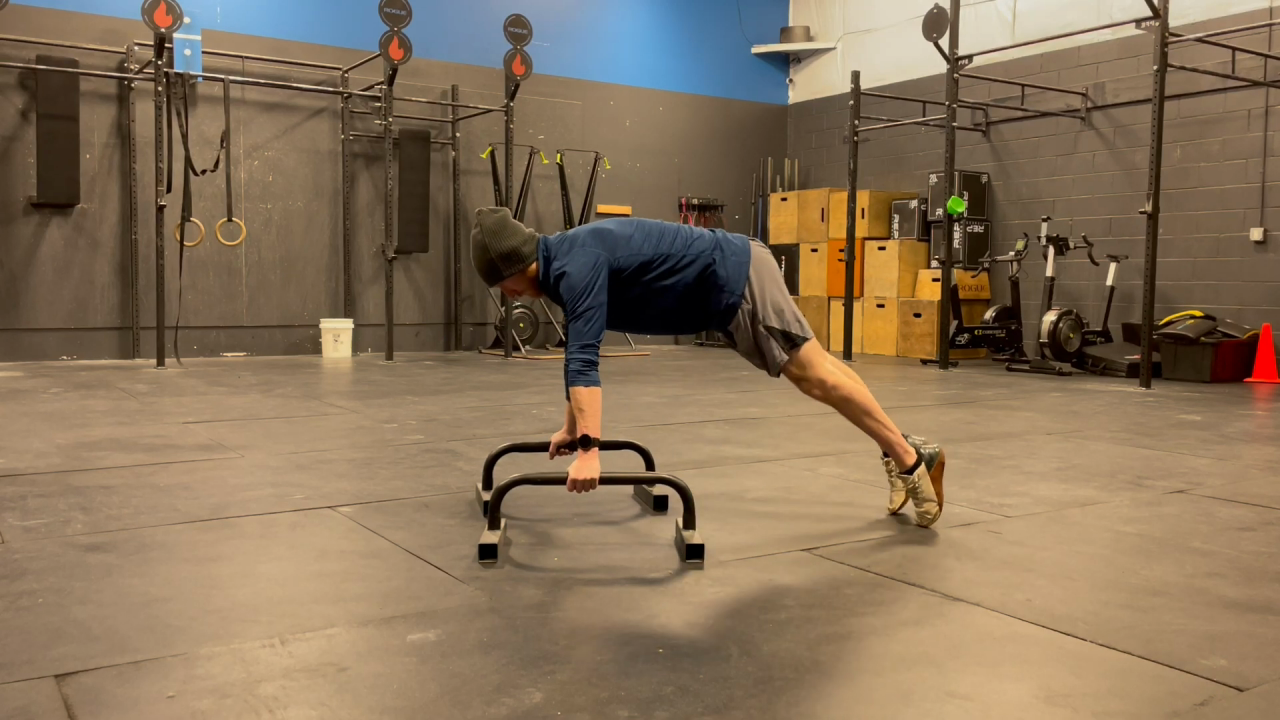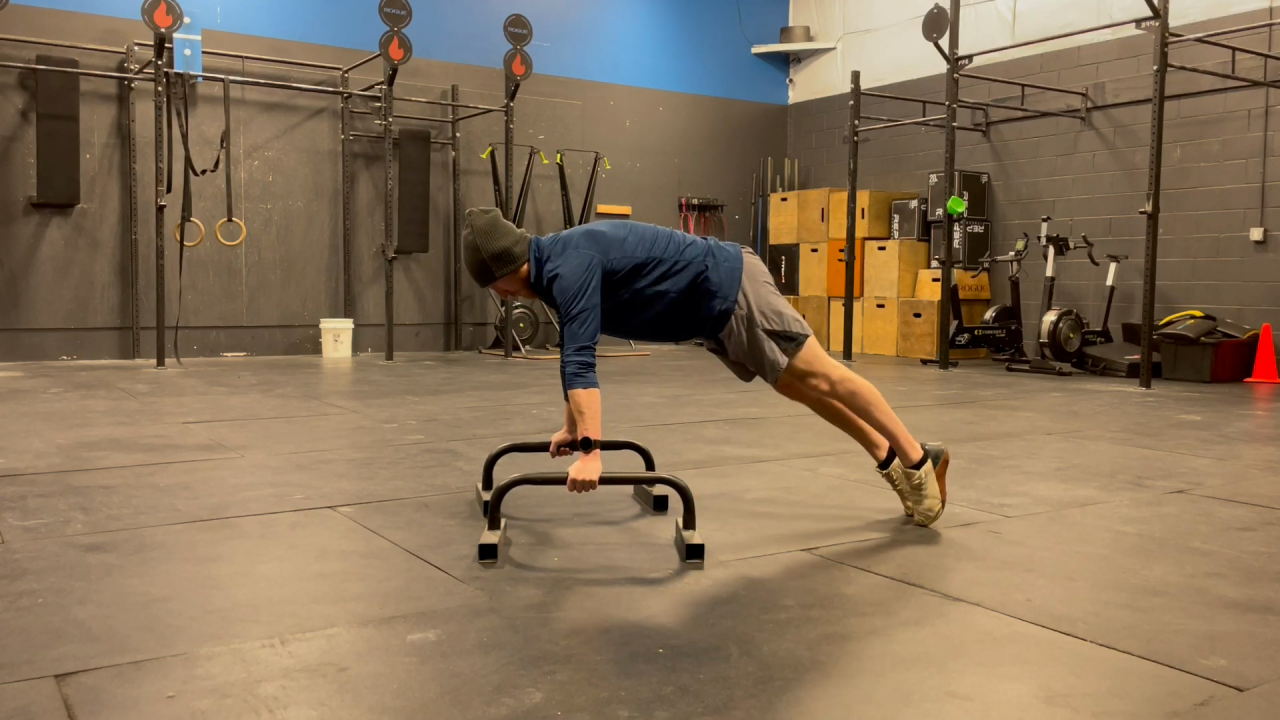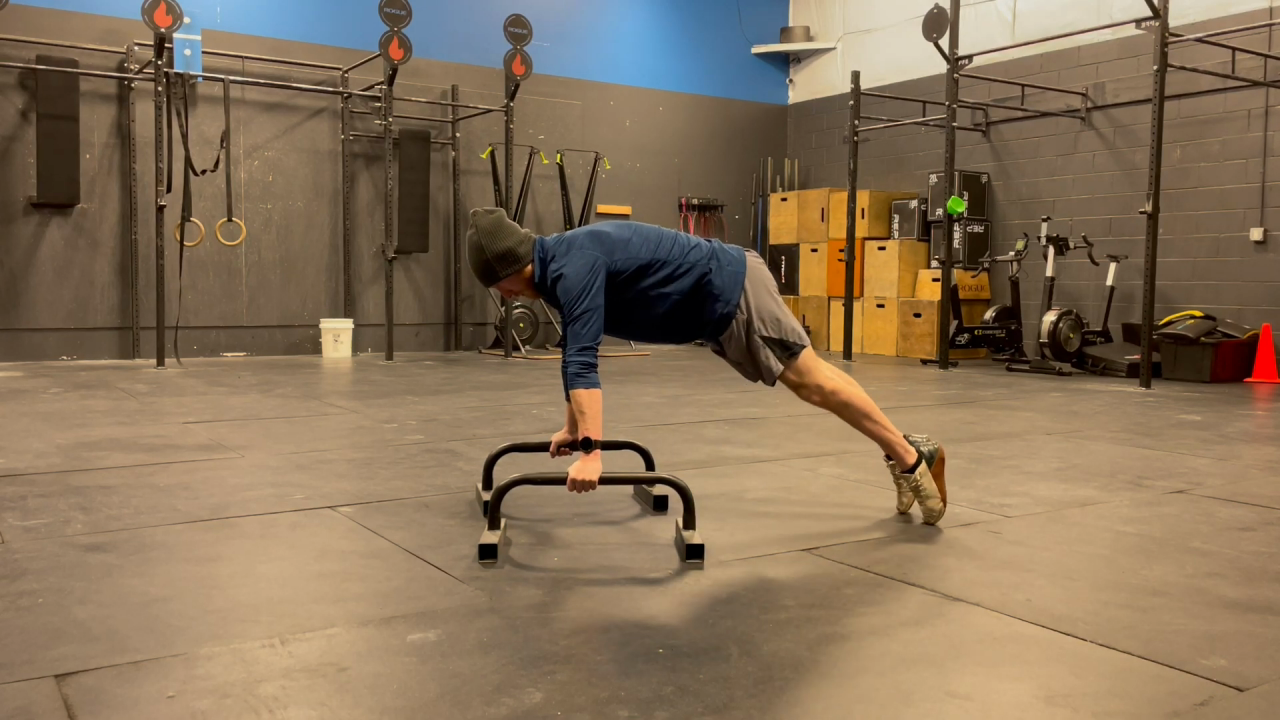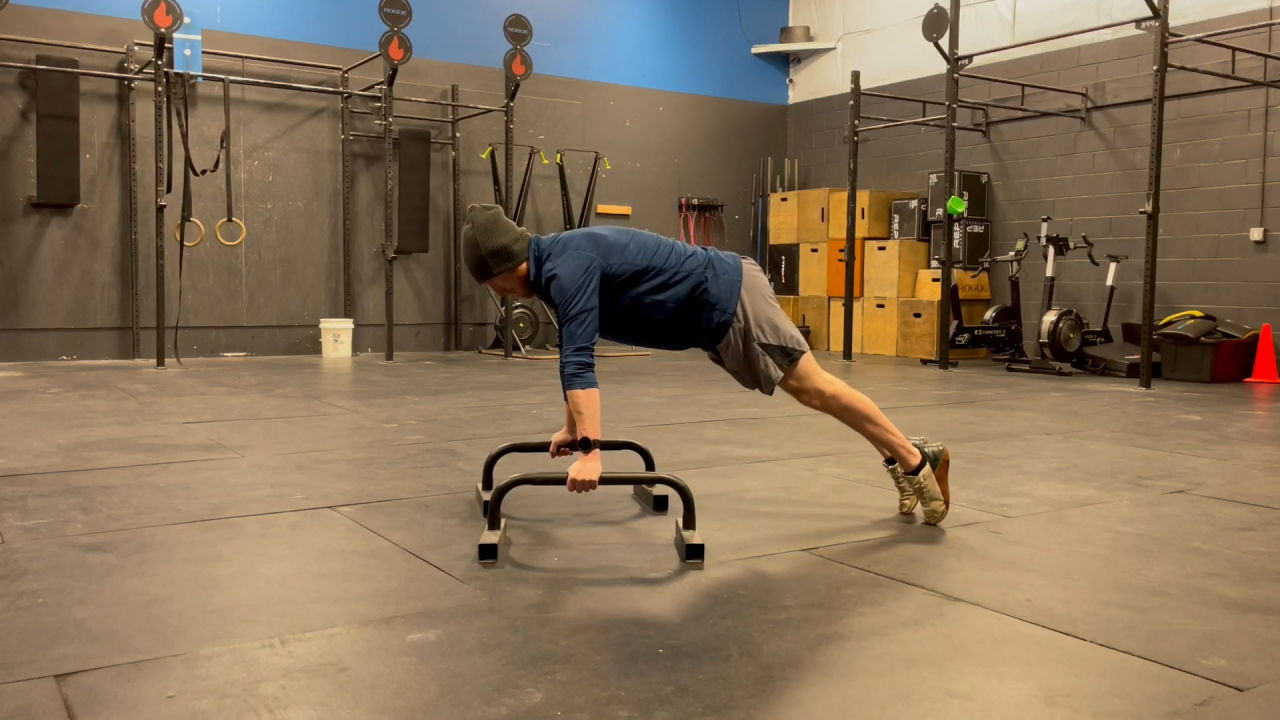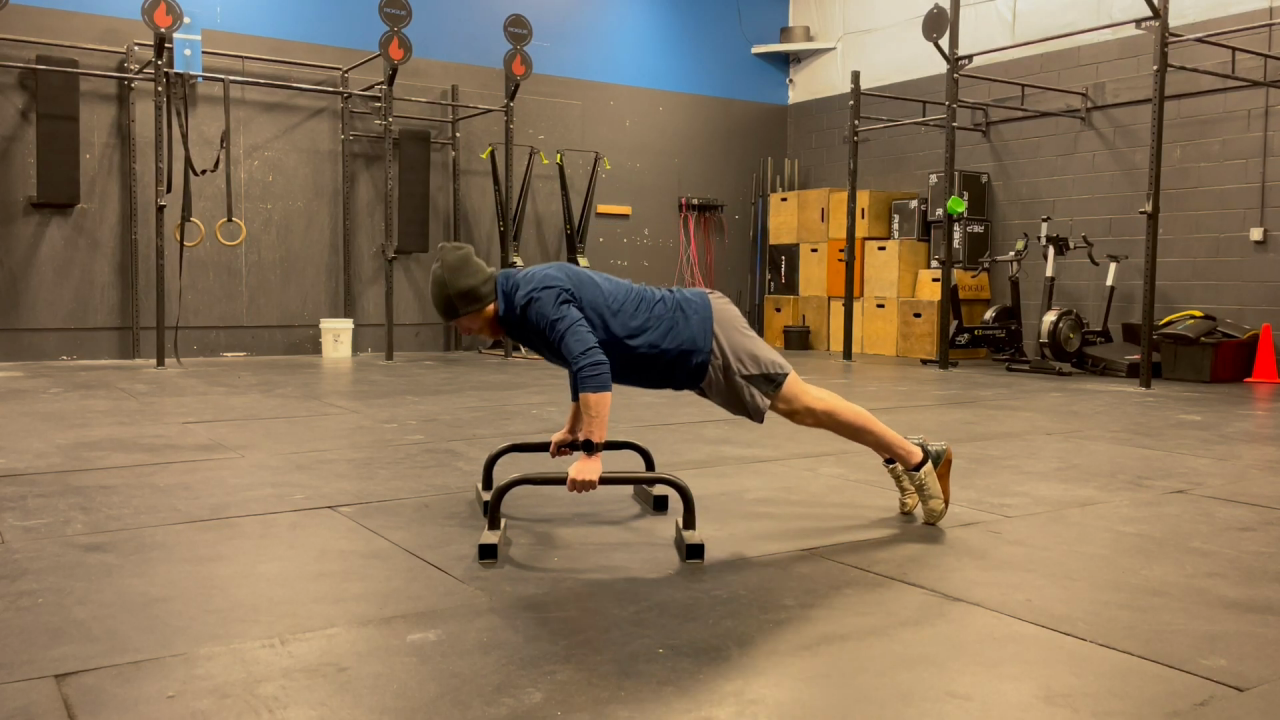
dt=0.4s
person 1, frame 1
left shoulder: (577, 265)
right shoulder: (565, 264)
left elbow: (584, 358)
right elbow: (578, 351)
left wrist: (589, 452)
right wrist: (572, 427)
left hip: (735, 276)
right hip: (728, 285)
left knee: (815, 376)
right knee: (813, 364)
left ankle: (912, 461)
right ankle: (897, 451)
person 1, frame 2
left shoulder: (569, 266)
right shoulder: (555, 267)
left elbow: (581, 360)
right elbow: (573, 354)
left wrist: (591, 452)
right wrist: (572, 428)
left hip: (727, 286)
right hip: (716, 302)
left knee: (818, 375)
right knee: (798, 383)
left ankle: (918, 457)
right ankle: (888, 456)
person 1, frame 3
left shoulder: (572, 267)
right shoulder: (560, 265)
left elbow: (583, 360)
right elbow: (577, 354)
left wrist: (590, 452)
right wrist: (573, 427)
left hip: (730, 290)
right hip: (721, 301)
left knee: (813, 382)
right knee: (810, 375)
left ankle: (913, 459)
right ankle: (900, 447)
person 1, frame 4
left shoulder: (565, 267)
right shoulder: (557, 264)
left elbow: (578, 361)
right elbow: (578, 354)
left wrist: (590, 452)
right wrist: (574, 427)
left hip: (726, 298)
right hip: (716, 311)
left knee: (814, 388)
right knee: (809, 388)
left ankle: (918, 461)
right ankle: (897, 457)
person 1, frame 5
left shoulder: (534, 300)
right shoulder: (527, 297)
left elbow: (594, 367)
right elbow: (589, 353)
left wrist: (591, 454)
right wrist: (574, 427)
left hip: (703, 337)
right hip: (693, 340)
left knee: (804, 405)
right knee: (800, 405)
left ankle: (919, 457)
right ankle: (899, 459)
